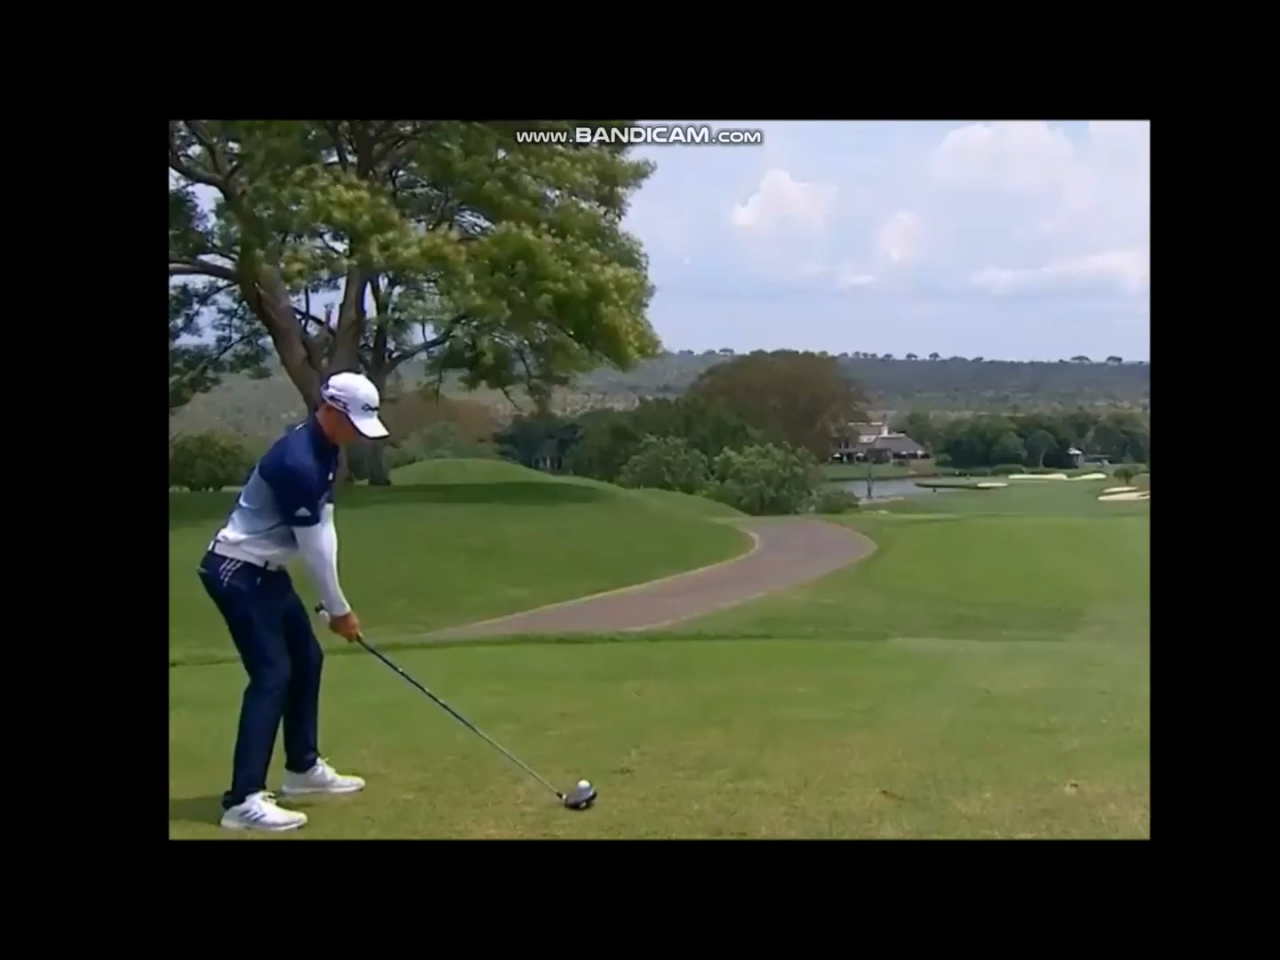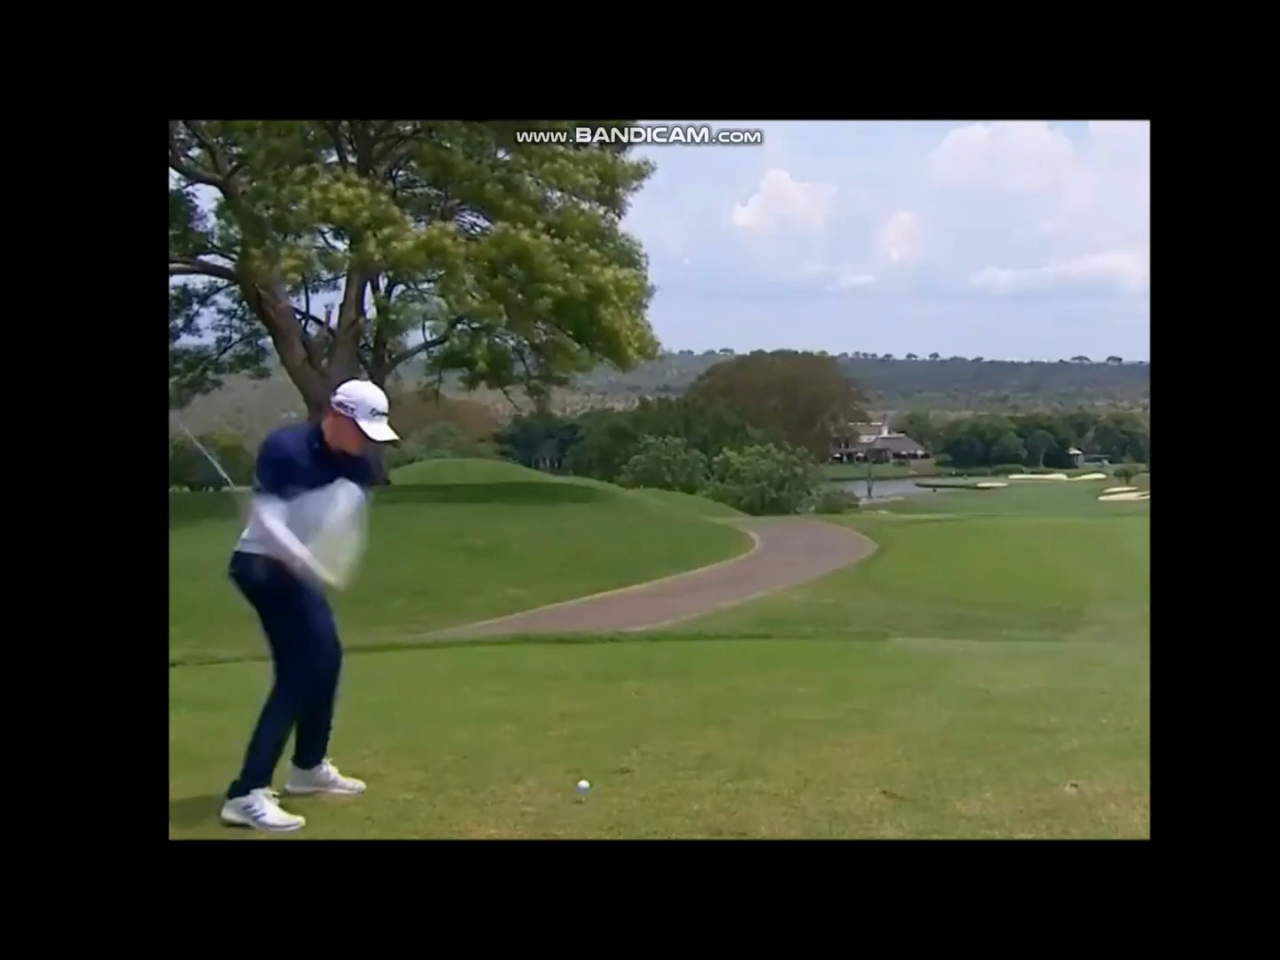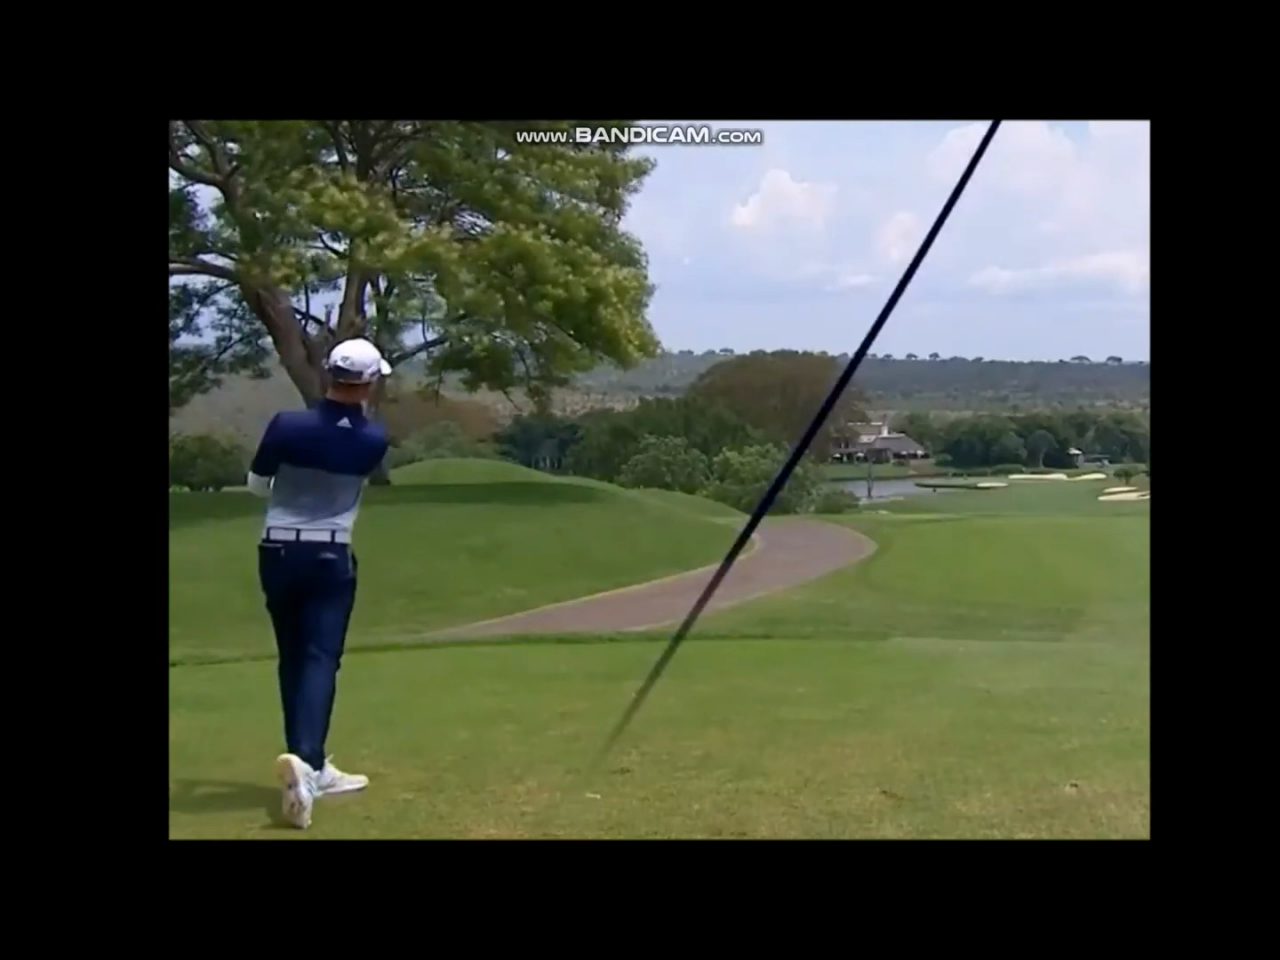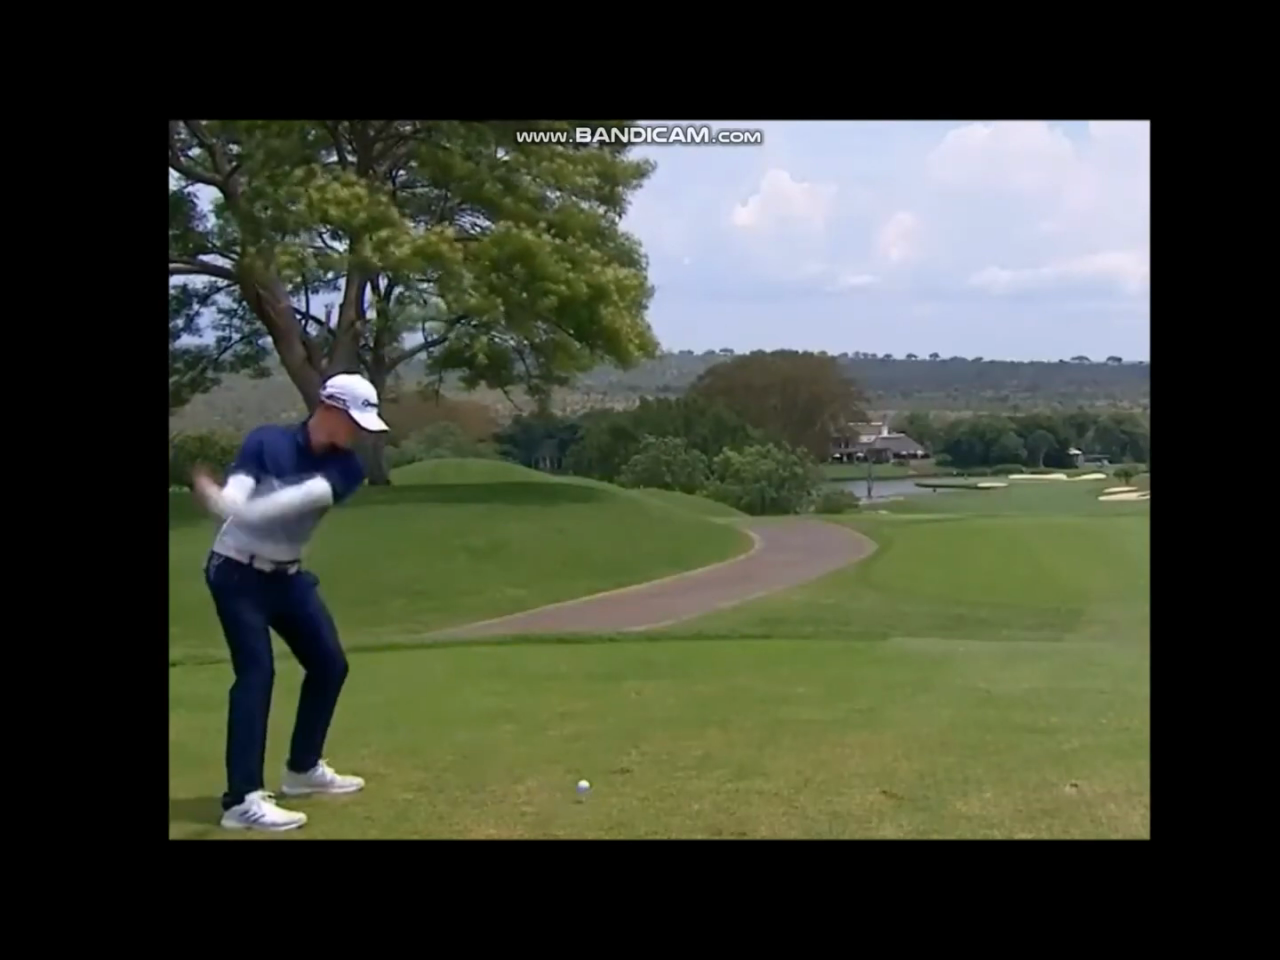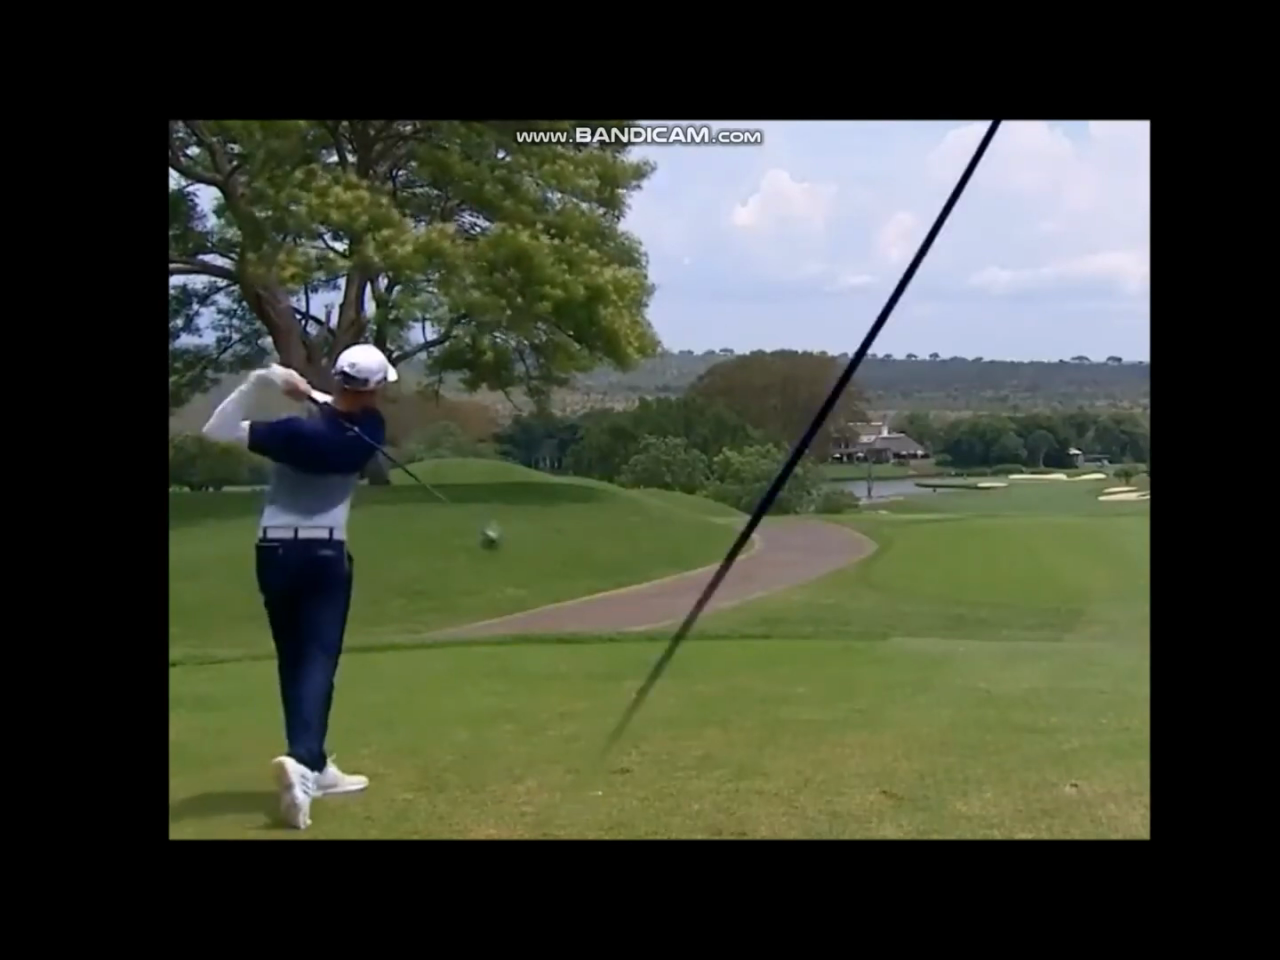
dt=1s
person 1, frame 1
left shoulder: (324, 454)
right shoulder: (297, 463)
left elbow: (325, 529)
right elbow: (312, 547)
left wrist: (333, 600)
right wrist: (339, 608)
left hip: (266, 572)
right hip: (237, 571)
left knee: (307, 660)
right knee: (272, 675)
left ankle: (303, 767)
right ankle: (243, 799)
person 1, frame 2
left shoulder: (356, 463)
right shoulder: (285, 449)
right elbow: (267, 519)
left wrist: (311, 565)
right wrist: (301, 559)
left hip: (294, 569)
right hip: (266, 568)
left knee: (323, 660)
right knee: (301, 668)
left ankle: (308, 766)
right ankle: (247, 795)
person 1, frame 3
left shoulder: (287, 427)
right shoulder: (374, 440)
left elbow: (257, 486)
left hip: (279, 553)
right hip: (331, 558)
left knee: (294, 658)
right knee: (320, 659)
left ankle: (309, 765)
right ankle: (305, 760)
person 1, frame 4
left shoulder: (346, 468)
right shoulder: (266, 438)
left elbow: (304, 497)
right elbow: (234, 491)
left wrist: (236, 507)
right wrist: (219, 499)
left hip: (288, 575)
right hip: (237, 571)
left knee: (330, 665)
right knee: (256, 673)
left ankle: (304, 768)
right ankle: (242, 799)
person 1, frame 5
left shoulder: (297, 430)
right shoulder: (371, 432)
left elbow: (218, 430)
right elbow: (341, 415)
left wrist: (260, 380)
right wrist: (306, 390)
left hip: (274, 553)
right hip: (326, 556)
left knee: (292, 660)
right knee: (318, 660)
left ankle: (313, 766)
right ankle: (303, 760)
